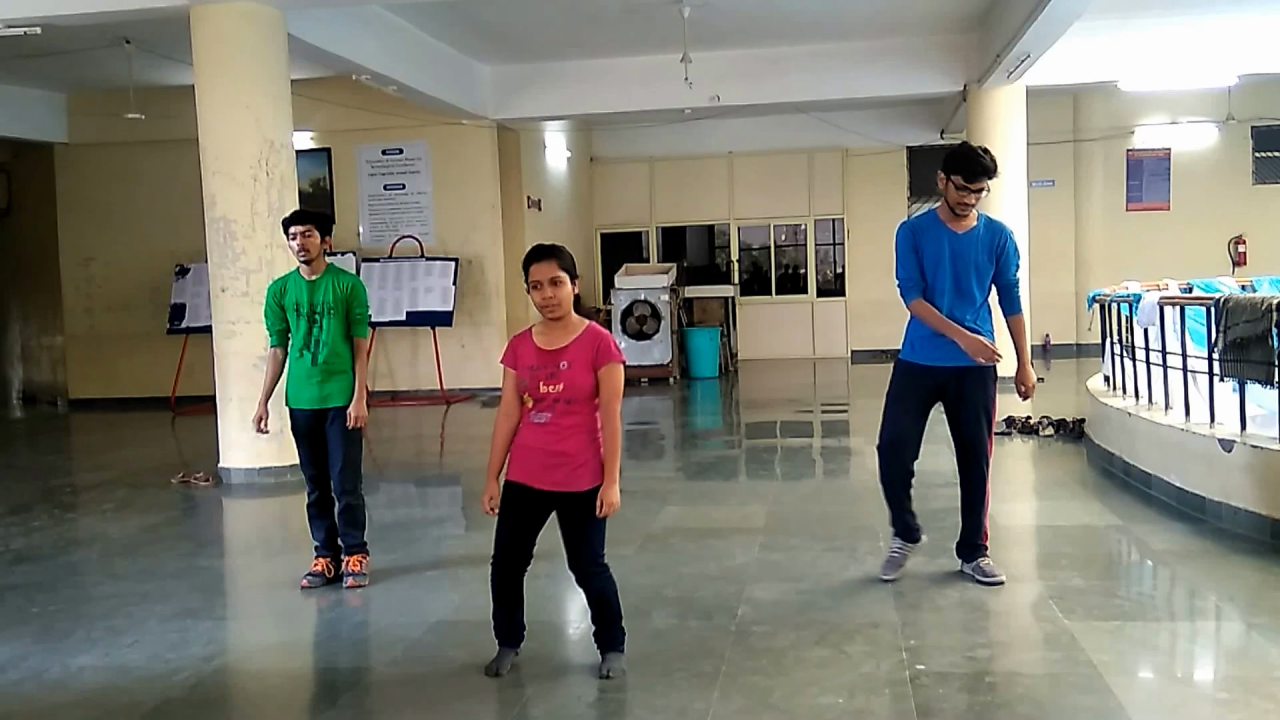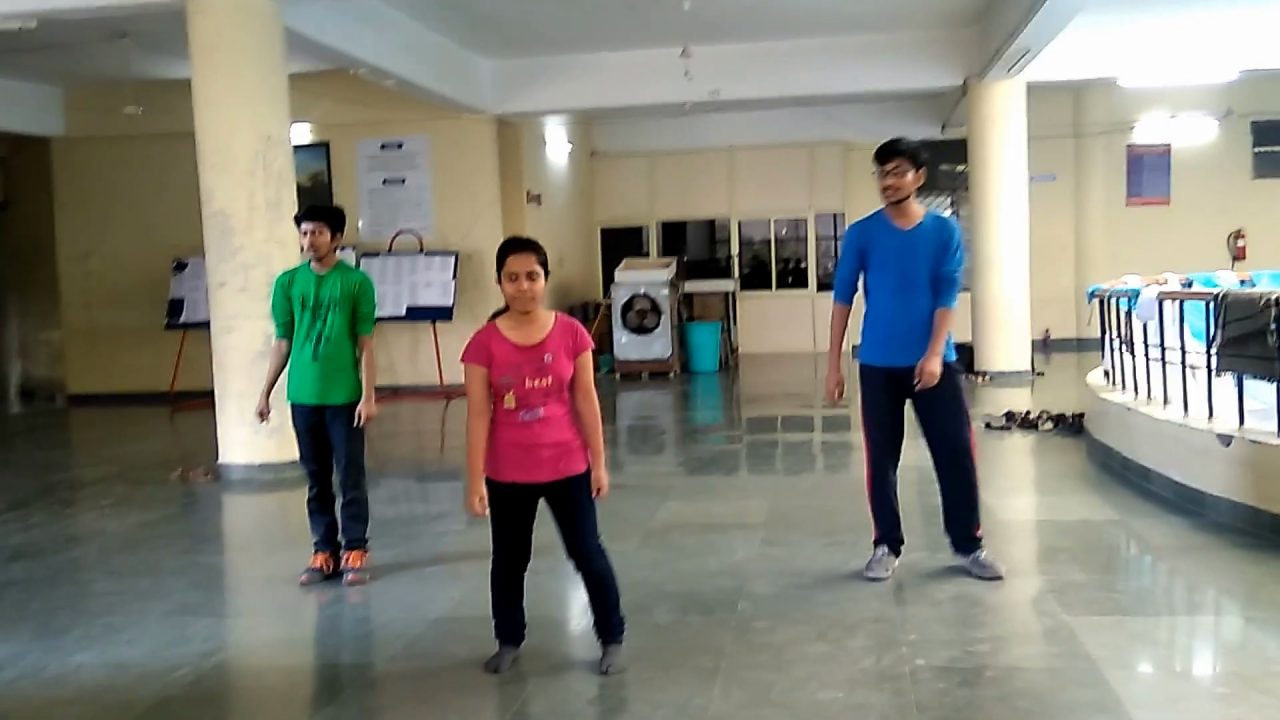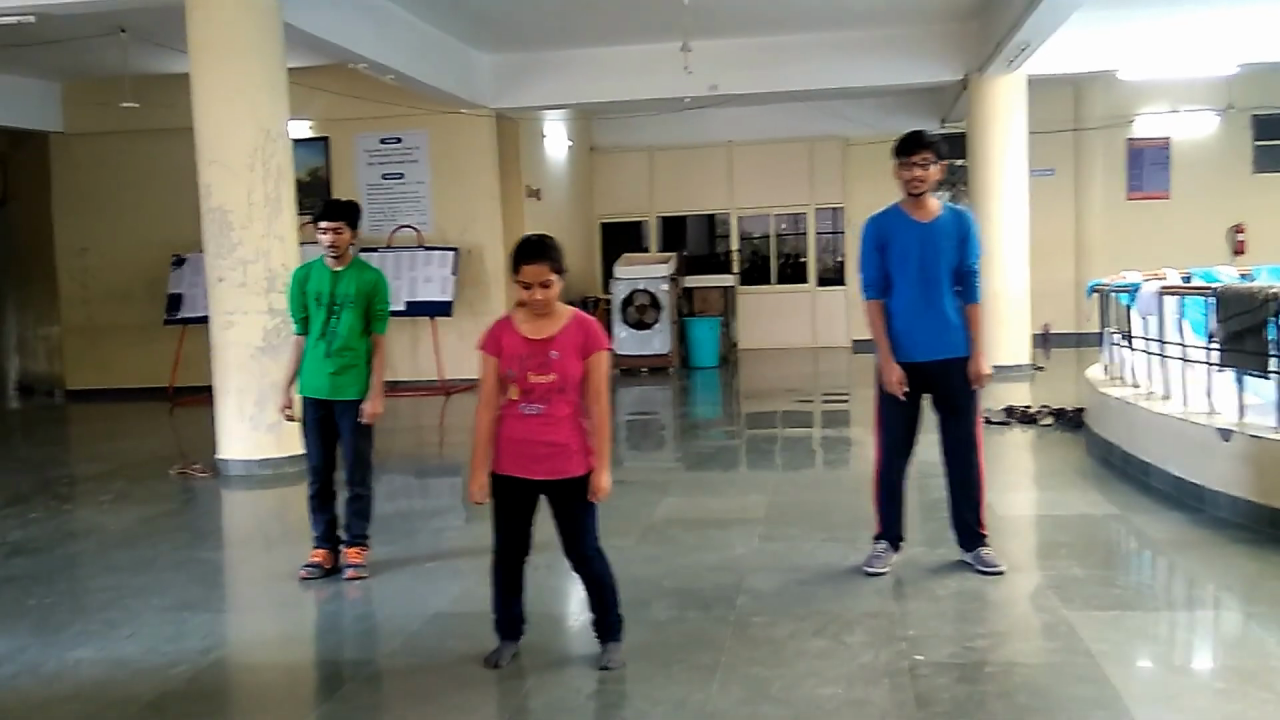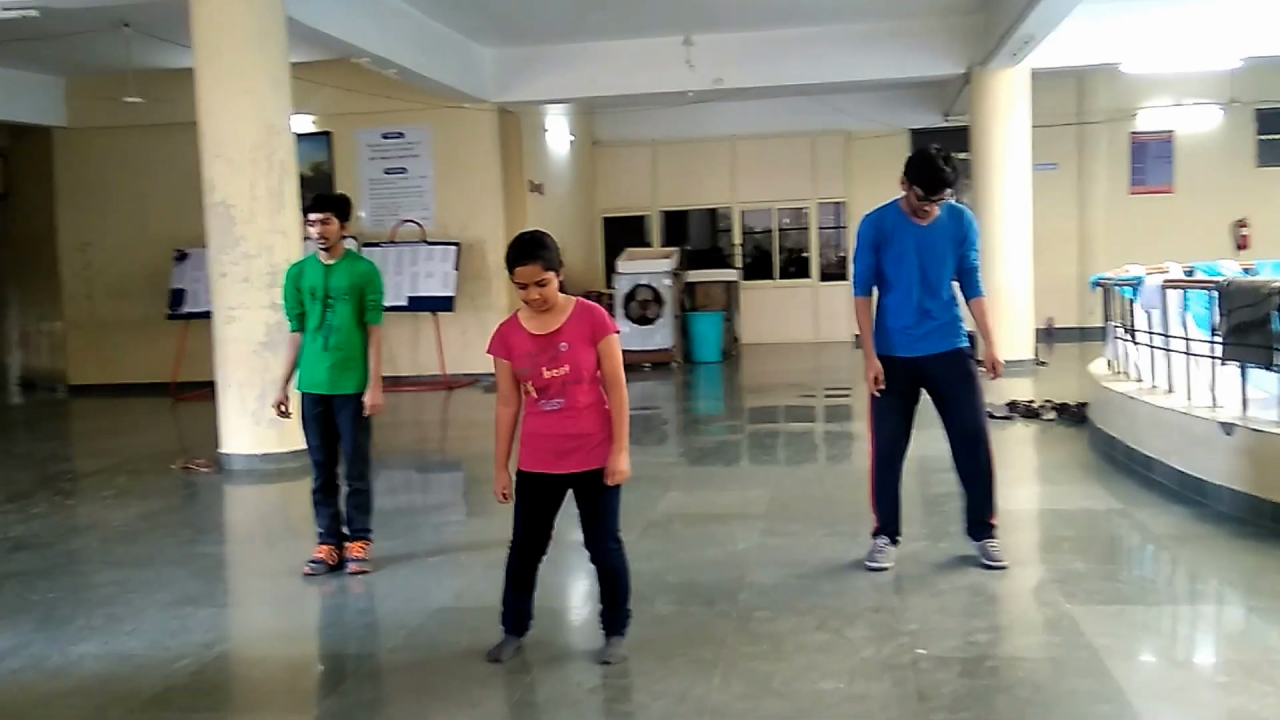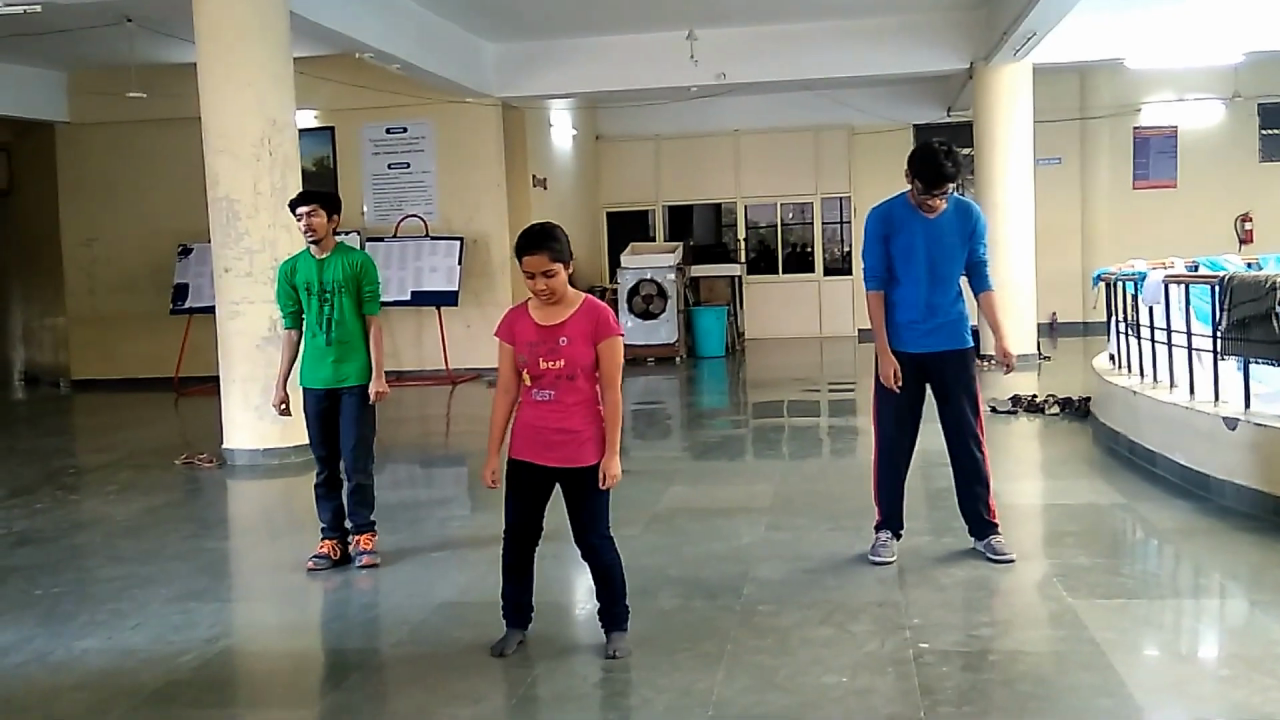
dt=0.7s
person 1, frame 1
left shoulder: (998, 235)
right shoulder: (914, 231)
left elbow: (1011, 300)
right elbow: (912, 296)
left wrist: (1024, 362)
right wrist: (961, 337)
left hip: (978, 364)
right hip: (920, 360)
left knee: (976, 459)
right knee: (894, 446)
left ankle: (973, 551)
right ankle: (905, 535)
person 1, frame 2
left shoulder: (945, 230)
right shoulder: (861, 234)
left elbow: (947, 296)
right elbow: (843, 298)
left wrist: (934, 354)
right wrist: (834, 364)
left hip: (933, 360)
right hip: (879, 364)
left knee: (956, 452)
right knee: (882, 456)
left ankle: (968, 545)
right ankle: (887, 545)
person 1, frame 3
left shoulder: (961, 223)
right shoulder: (879, 227)
left elbow: (971, 291)
right elbow: (873, 296)
left wrist: (978, 353)
right wrist: (886, 360)
left hip: (953, 356)
right hip: (901, 359)
left knee: (964, 450)
right knee: (892, 453)
left ankle: (973, 541)
right ankle: (887, 540)
person 1, frame 4
left shoulder: (961, 221)
right shoulder: (875, 225)
left elbow: (971, 284)
right elbow: (862, 290)
left wrist: (989, 343)
right wrist: (869, 354)
left hip: (950, 348)
right hip: (893, 353)
left knee: (973, 437)
right knee: (888, 446)
left ankle: (982, 530)
right ankle: (885, 534)
person 1, frame 5
left shoulder: (968, 215)
right shoulder: (883, 218)
left elbow: (979, 278)
right elbow: (875, 285)
left wrist: (999, 337)
right wrist: (884, 351)
left hip: (954, 345)
right hip: (900, 348)
left knee: (968, 439)
right knee: (892, 442)
left ankle: (984, 529)
right ankle: (888, 529)
person 2, frame 1
left shoulder: (599, 342)
right shoulder: (519, 346)
left elbow: (610, 417)
right elbow: (508, 415)
left wrist: (611, 482)
right wrist: (492, 478)
left hip: (580, 479)
right hip: (524, 478)
left knee: (587, 567)
right knee: (506, 562)
left ankle: (612, 646)
right ankle: (508, 643)
person 2, frame 2
left shoulder: (571, 333)
right shoulder: (485, 342)
left elbow: (586, 401)
right elbow: (478, 415)
left wrist: (598, 462)
right wrist: (475, 483)
left hip: (568, 466)
right hip: (508, 473)
left knee: (588, 553)
right knee: (509, 558)
left ankle: (612, 639)
right ankle: (509, 641)
person 2, frame 3
left shoulder: (586, 330)
right shoulder: (500, 333)
left elbow: (598, 403)
right elbow: (488, 404)
left wrist: (602, 466)
right wrist: (478, 468)
left hip: (570, 467)
right hip: (511, 468)
left knee: (584, 553)
right knee: (508, 552)
left ankle: (611, 637)
right ankle: (508, 636)
person 2, frame 4
left shoulder: (592, 318)
right shoulder: (507, 334)
left elbow: (616, 387)
right elbow: (508, 404)
left wrist: (621, 450)
right wrist: (501, 467)
left hip: (594, 457)
right hip: (537, 463)
left knee: (605, 547)
right knee: (525, 547)
left ankle: (615, 632)
right ankle: (514, 630)
person 2, frame 5
left shoulder: (597, 316)
right shoulder: (514, 320)
left elbow: (611, 390)
right elbow: (506, 390)
left wrist: (612, 454)
right wrist: (492, 453)
left hip: (583, 454)
right hip: (527, 454)
left knee: (594, 541)
right knee: (518, 540)
left ankle: (616, 626)
right ankle: (516, 624)
person 3, frame 1
left shoulder: (349, 284)
right shoulder: (279, 289)
left elbow: (360, 347)
right elbow: (278, 350)
left wrist: (360, 397)
right wrist: (263, 401)
left hip: (341, 398)
right hip: (302, 400)
left knee: (346, 483)
right knee: (316, 485)
left ankle: (355, 554)
right ankle: (325, 556)
person 3, frame 2
left shoulder: (356, 282)
right shoulder: (288, 282)
left elbow: (365, 343)
right elbow: (283, 341)
left wrist: (369, 395)
right wrist: (266, 392)
left hip: (344, 395)
right hip: (304, 395)
left knee: (350, 477)
right knee: (316, 479)
left ankle: (355, 550)
right ankle: (325, 550)
person 3, frame 3
left shoulder: (371, 279)
right shoulder: (304, 277)
left elbow: (378, 342)
right elbow: (300, 337)
left wrist: (376, 394)
right wrist: (287, 388)
left hip: (354, 391)
right hip: (314, 391)
left knee: (357, 475)
right knee: (319, 475)
left ankle: (356, 547)
right ankle: (324, 547)
person 3, frame 4
left shoulder: (364, 271)
right shoulder: (298, 273)
left elbow: (374, 332)
right elbow: (297, 334)
left wrist: (375, 385)
right wrist: (284, 386)
left hip: (352, 385)
right hip: (313, 386)
left knee: (357, 469)
right knee: (322, 470)
left ankle: (359, 541)
right ankle: (329, 543)
person 3, frame 5
left shoulder: (358, 262)
right shoulder: (291, 269)
left elbow: (372, 322)
right elbow: (292, 330)
left wrist: (378, 374)
right wrist: (280, 384)
left hip: (355, 377)
right hip: (315, 380)
left knee: (357, 461)
right knee: (325, 465)
left ankle: (363, 534)
right ankle: (332, 538)
